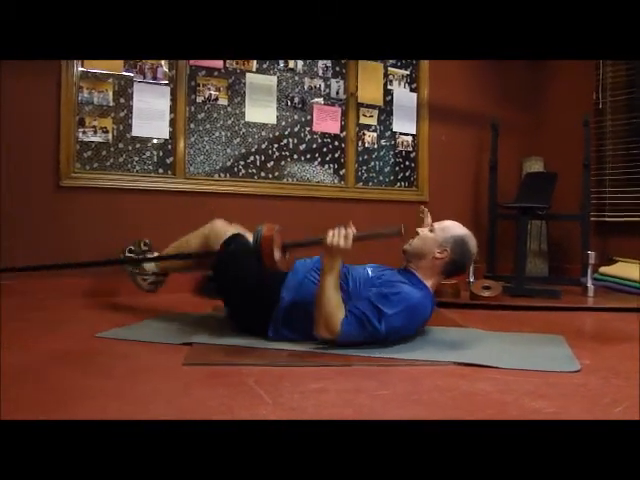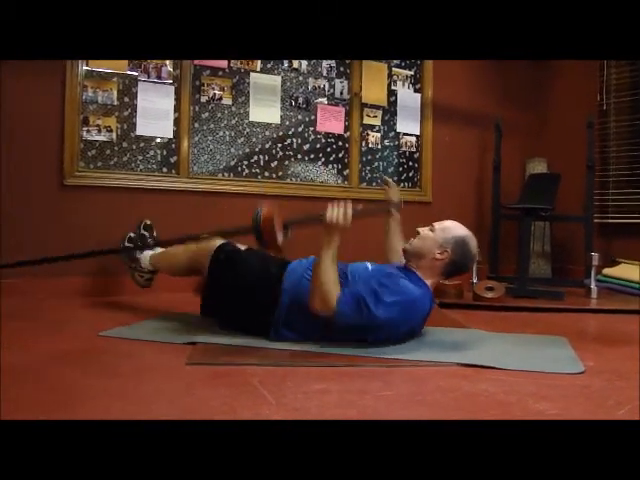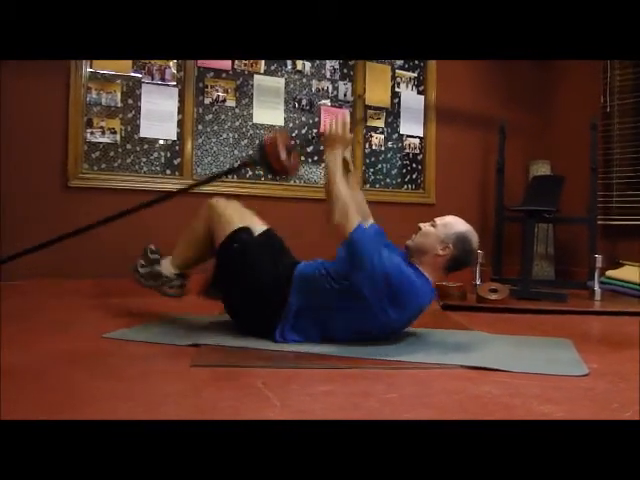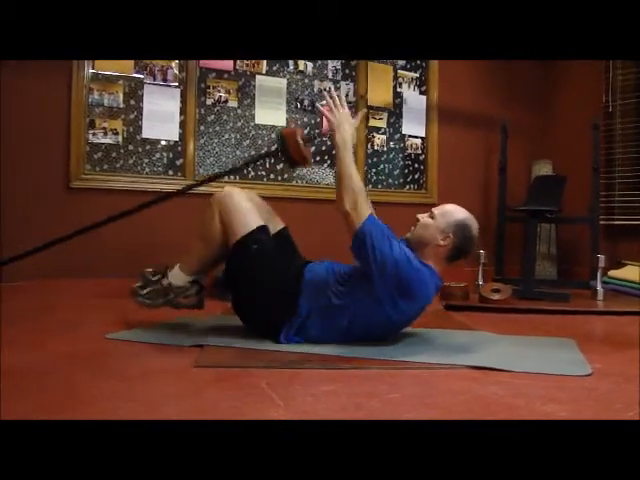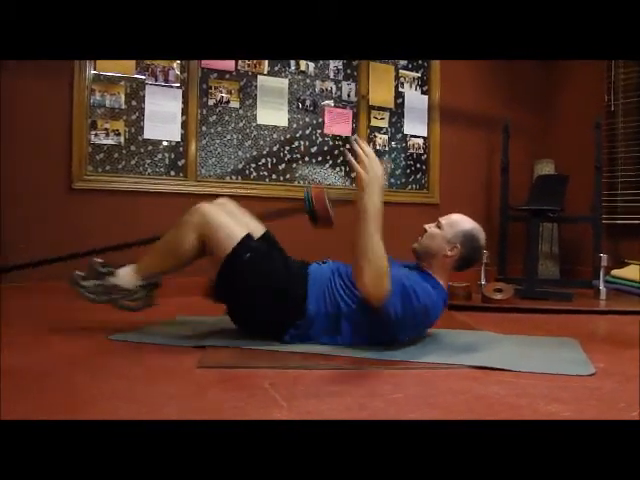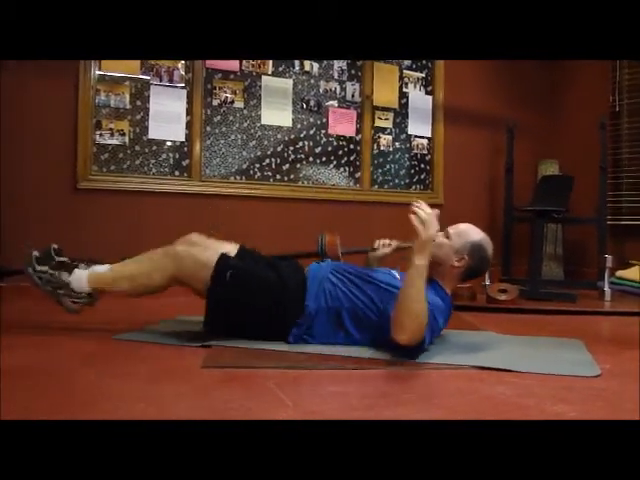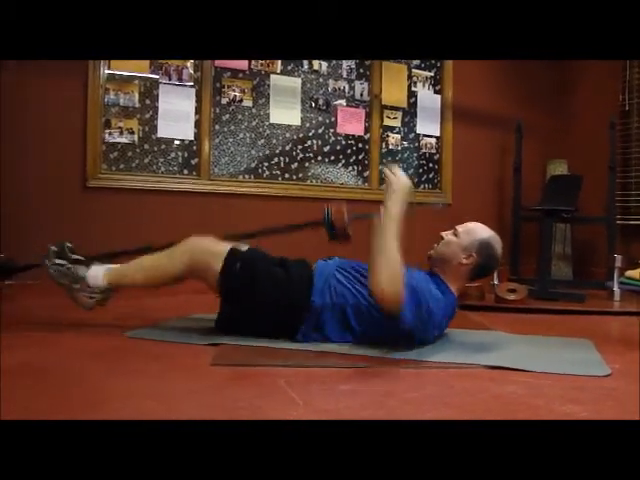
dt=0.2s
person 1, frame 1
left shoulder: (405, 303)
right shoulder: (414, 291)
left elbow: (327, 329)
left wrist: (331, 262)
right wrist: (404, 240)
left hip: (271, 305)
right hip: (286, 281)
left knee: (216, 231)
right knee: (232, 237)
left ankle: (149, 267)
right ankle: (157, 264)
person 1, frame 2
left shoulder: (400, 297)
right shoulder: (411, 285)
left elbow: (321, 304)
left wrist: (330, 240)
right wrist: (394, 213)
left hip: (272, 307)
right hip: (286, 281)
left knee: (207, 247)
right knee: (223, 247)
left ankle: (147, 262)
right ankle: (158, 256)
person 1, frame 3
left shoulder: (397, 281)
right shoulder: (403, 272)
left elbow: (344, 222)
right elbow: (362, 221)
left wrist: (333, 154)
right wrist: (343, 159)
left hip: (276, 310)
right hip: (292, 284)
left knee: (217, 206)
right knee: (236, 214)
left ankle: (166, 272)
right ankle: (175, 270)
person 1, frame 4
left shoulder: (404, 273)
right shoulder: (414, 265)
left elbow: (351, 209)
right elbow: (362, 212)
left wrist: (342, 138)
right wrist: (345, 141)
left hip: (284, 311)
right hip: (301, 286)
left knee: (228, 199)
right knee: (248, 201)
left ankle: (179, 284)
right ankle: (186, 280)
person 1, frame 5
left shoulder: (422, 299)
right shoulder: (420, 275)
left elbow: (370, 286)
left wrist: (370, 197)
right wrist: (369, 207)
left hip: (290, 309)
right hip: (301, 283)
left knee: (204, 215)
right knee: (220, 207)
left ankle: (129, 281)
right ankle: (135, 274)
person 1, frame 6
left shoulder: (432, 307)
right shoulder: (423, 293)
left elbow: (404, 335)
left wrist: (420, 255)
right wrist: (375, 263)
left hip: (289, 310)
right hip: (296, 284)
left knee: (181, 259)
right knee: (193, 244)
left ankle: (78, 284)
right ankle: (87, 276)
person 1, frame 7
left shoulder: (429, 302)
right shoulder: (433, 288)
left elbow: (384, 291)
left wrist: (395, 206)
right wrist: (382, 226)
left hip: (294, 310)
right hip: (305, 282)
left knee: (197, 251)
right knee: (205, 247)
left ankle: (93, 279)
right ankle: (102, 276)
